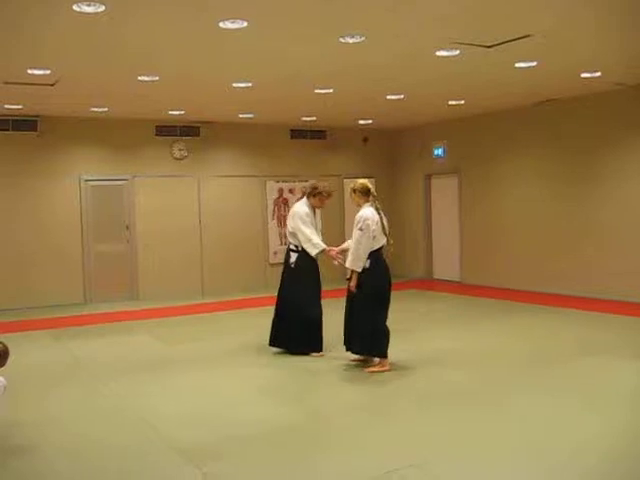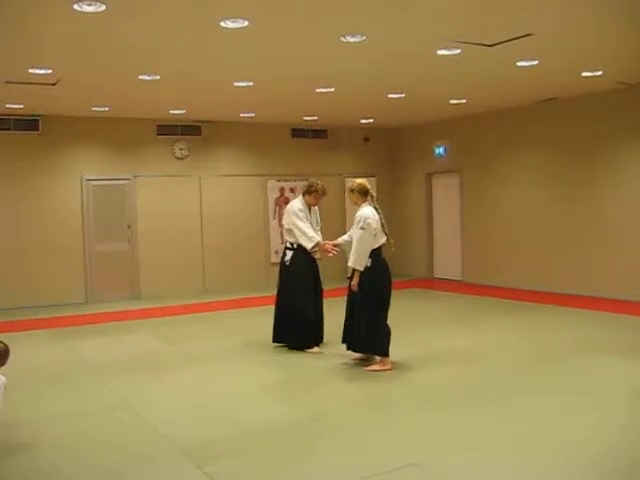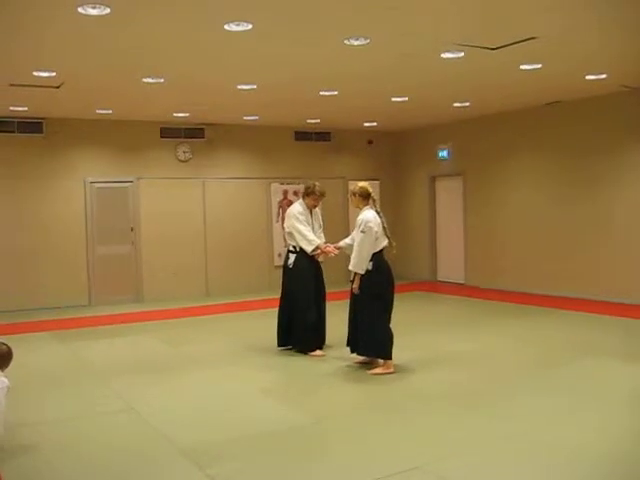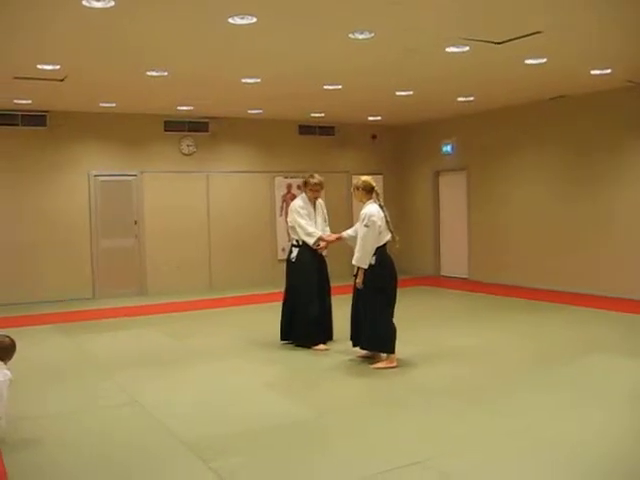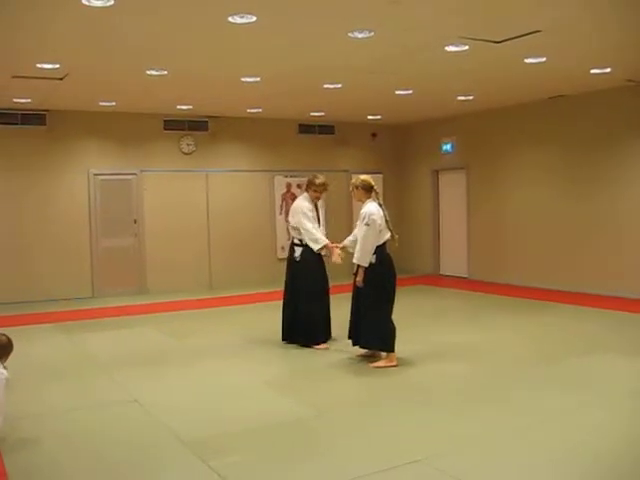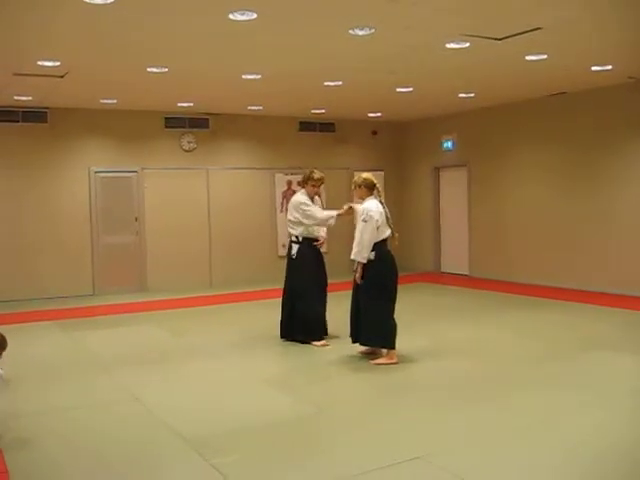
dt=0.4s
person 1, frame 1
left shoulder: (364, 215)
right shoulder: (376, 213)
left elbow: (361, 248)
left wrist: (354, 276)
right wrist: (340, 248)
left hip: (370, 270)
right hip: (376, 267)
left knee: (373, 314)
right knee: (363, 312)
left ankle: (383, 361)
right ankle: (368, 354)
person 1, frame 2
left shoulder: (364, 214)
right shoulder: (370, 211)
left elbow: (361, 247)
right elbow: (353, 236)
left wrist: (356, 276)
right wrist: (333, 243)
left hip: (371, 269)
right hip: (374, 267)
left knee: (374, 312)
right knee: (363, 310)
left ankle: (384, 360)
right ankle: (369, 352)
person 1, frame 3
left shoulder: (366, 218)
right shoulder: (371, 215)
left elbow: (362, 250)
right elbow: (356, 239)
left wrist: (357, 278)
right wrist: (336, 246)
left hip: (374, 272)
right hip: (375, 269)
left knee: (377, 315)
right knee: (366, 313)
left ankle: (387, 363)
right ankle: (372, 355)
person 1, frame 4
left shoulder: (370, 212)
right shoulder: (373, 209)
left elbow: (366, 245)
right elbow: (358, 231)
left wrist: (361, 273)
right wrist: (337, 237)
left hip: (377, 266)
right hip: (377, 264)
left knee: (379, 310)
right knee: (368, 307)
left ankle: (390, 357)
right ankle: (375, 349)
person 1, frame 5
left shoulder: (369, 211)
right shoulder: (372, 208)
left elbow: (366, 243)
right elbow: (360, 234)
left wrist: (361, 271)
right wrist: (344, 245)
left hip: (376, 265)
right hip: (376, 263)
left knee: (379, 309)
right knee: (367, 306)
left ankle: (390, 356)
right ankle: (374, 348)
person 1, frame 6
left shoulder: (368, 208)
right shoulder: (375, 204)
left elbow: (364, 240)
left wrist: (359, 267)
right wrist: (355, 209)
left hip: (377, 262)
right hip: (379, 259)
left knee: (380, 306)
right knee: (368, 303)
left ankle: (390, 353)
right ankle: (376, 346)
person 2, frame 1
left shoulder: (312, 209)
right shoulder: (300, 211)
right elbow: (308, 237)
left wrist: (327, 249)
right wrist: (327, 251)
left hip: (305, 257)
right hip: (298, 258)
left knee: (303, 300)
right knee: (304, 302)
left ankle: (290, 341)
right ankle: (307, 345)
person 2, frame 2
left shoulder: (313, 209)
right shoulder: (294, 208)
right elbow: (304, 232)
left wrist: (320, 246)
right wrist: (321, 244)
left hip: (308, 255)
right hip: (295, 257)
left knee: (313, 296)
right knee: (300, 299)
left ankle: (302, 337)
right ankle: (304, 341)
person 2, frame 3
left shoulder: (315, 212)
right shoulder: (294, 212)
right elbow: (305, 235)
left wrist: (321, 249)
right wrist: (322, 247)
left hip: (311, 259)
right hip: (298, 259)
left knee: (316, 299)
right knee: (303, 302)
left ankle: (314, 340)
right ankle: (307, 344)
person 2, frame 4
left shoulder: (320, 204)
right shoulder: (297, 206)
left elbow: (324, 227)
right elbow: (306, 229)
left wrist: (324, 242)
right wrist: (325, 238)
left hip: (316, 253)
right hip: (301, 254)
left knee: (321, 294)
right knee: (305, 296)
left ankle: (319, 334)
right ankle: (310, 338)
person 2, frame 5
left shoulder: (316, 204)
right shoulder: (301, 205)
right elbow: (310, 231)
left wrist: (326, 245)
right wrist: (329, 246)
left hip: (313, 251)
right hip: (302, 252)
left knee: (319, 292)
right knee: (307, 295)
left ankle: (303, 334)
right ankle: (311, 337)
person 2, frame 6
left shoulder: (315, 200)
right shoulder: (299, 201)
right elbow: (316, 217)
left wrist: (322, 237)
right wrist: (340, 212)
left hip: (311, 247)
right hip: (300, 249)
left knee: (317, 289)
right knee: (305, 291)
right ankle: (310, 334)
